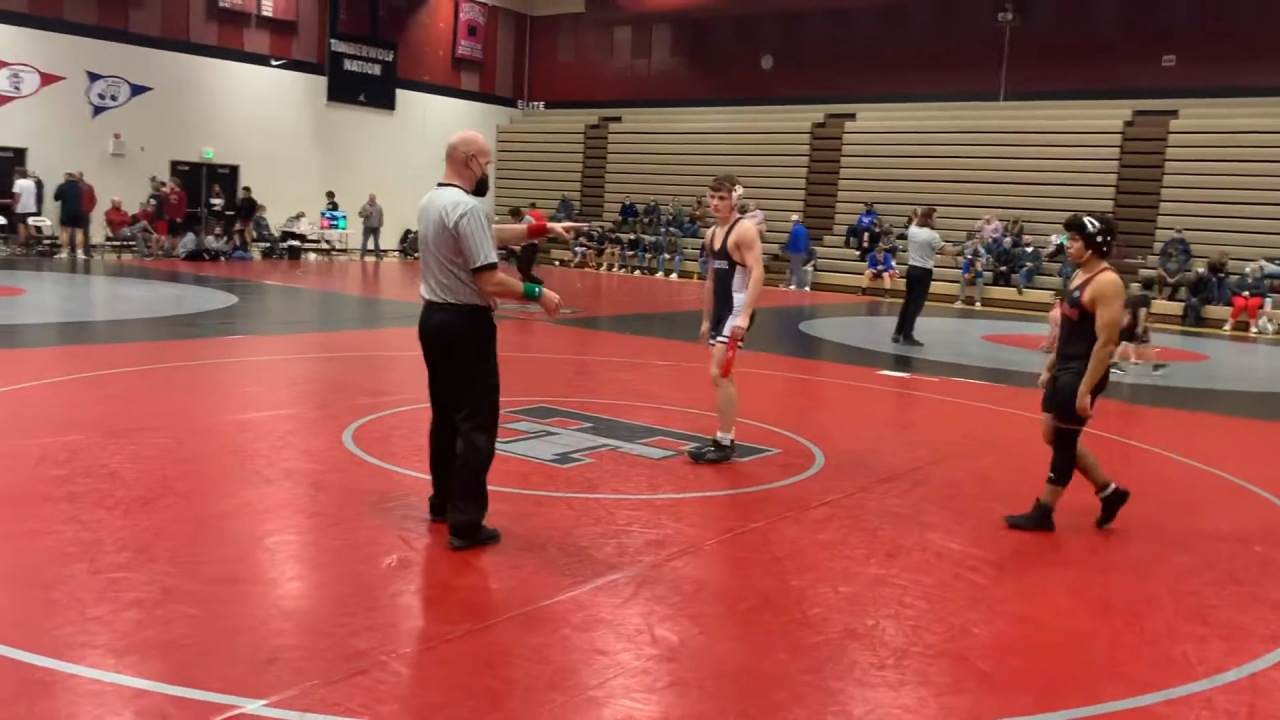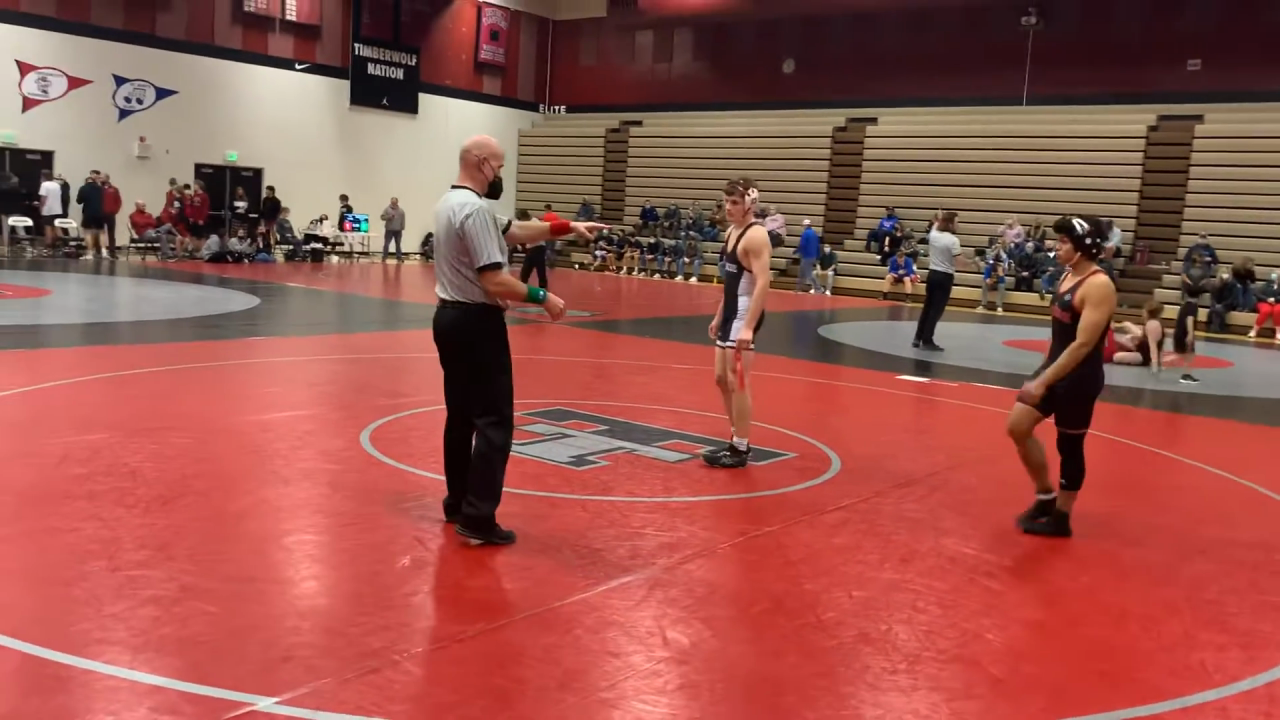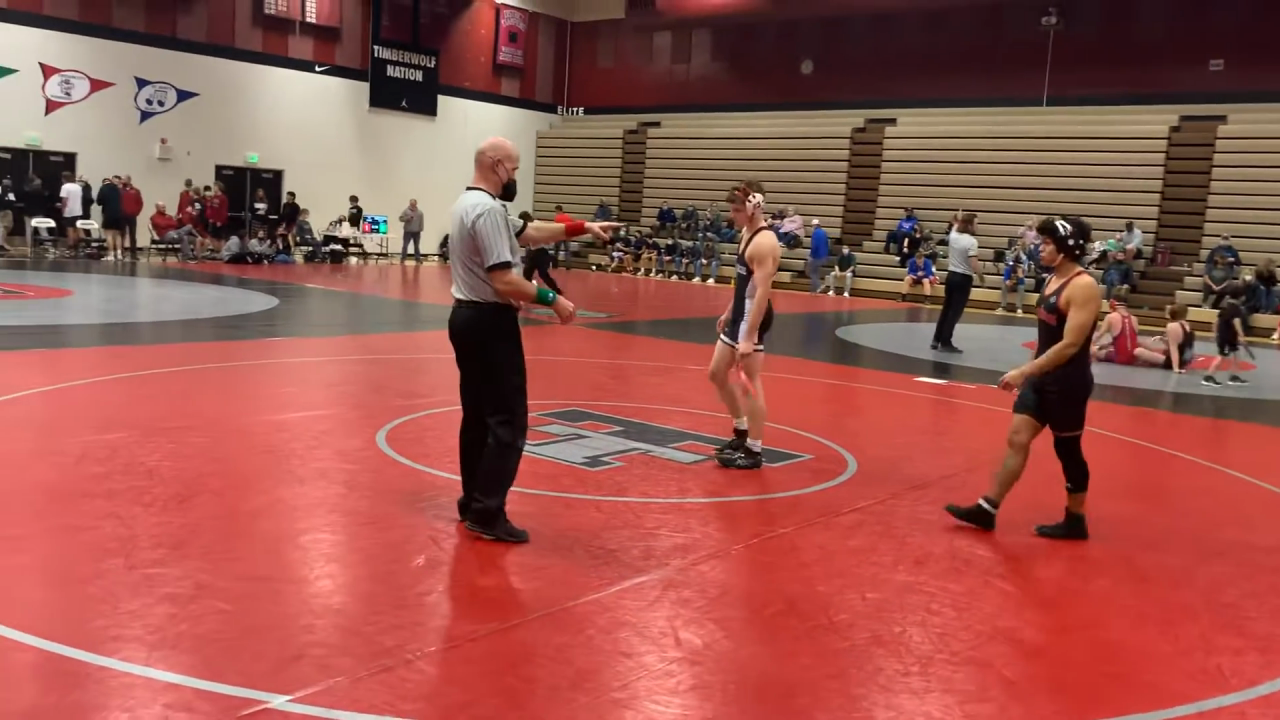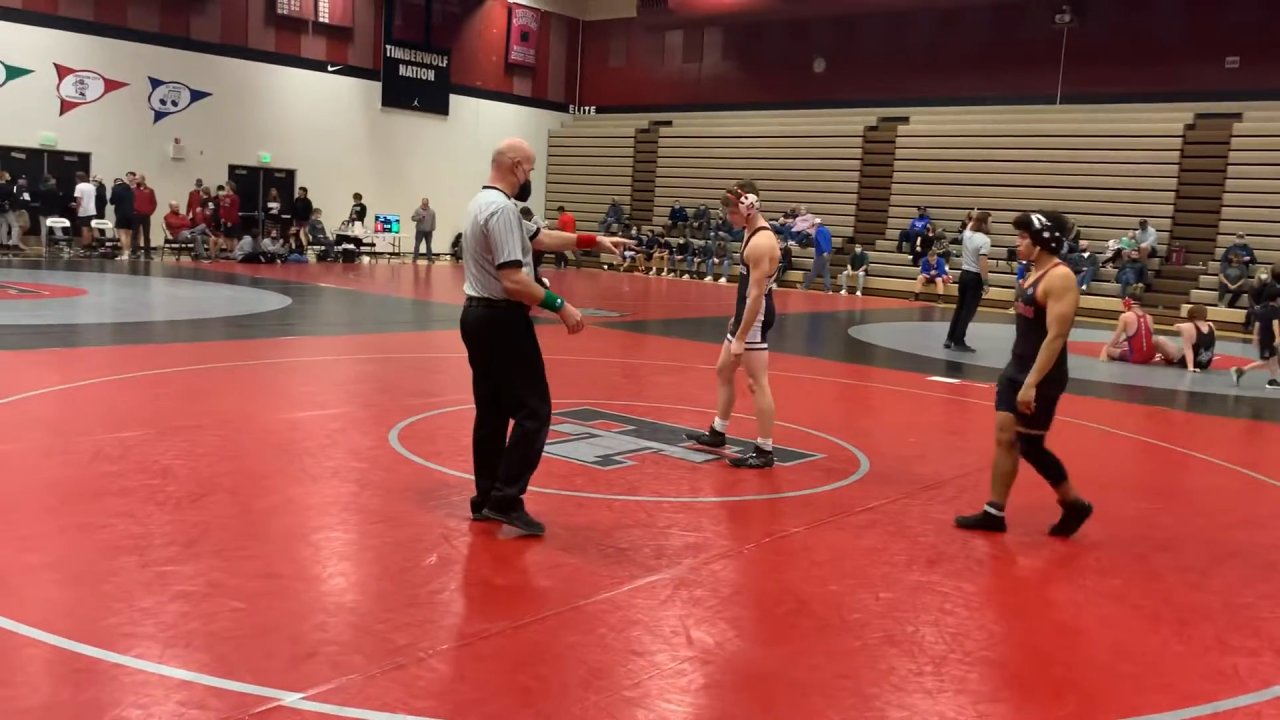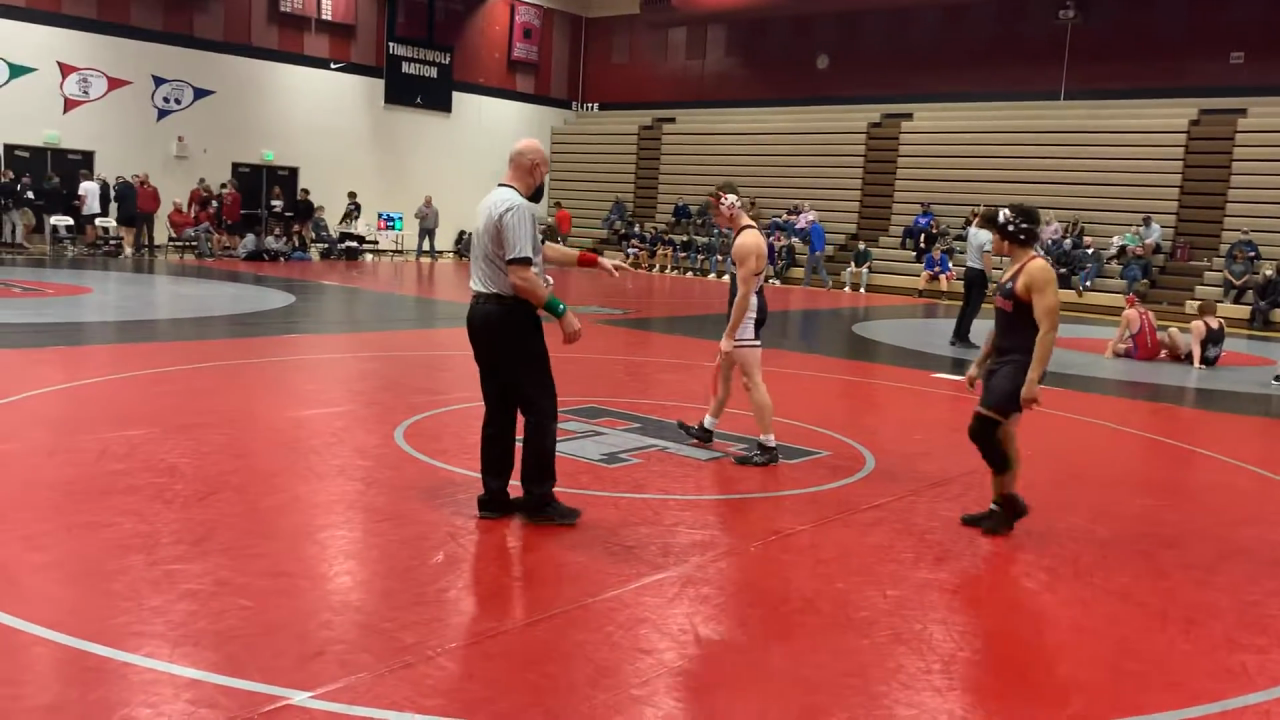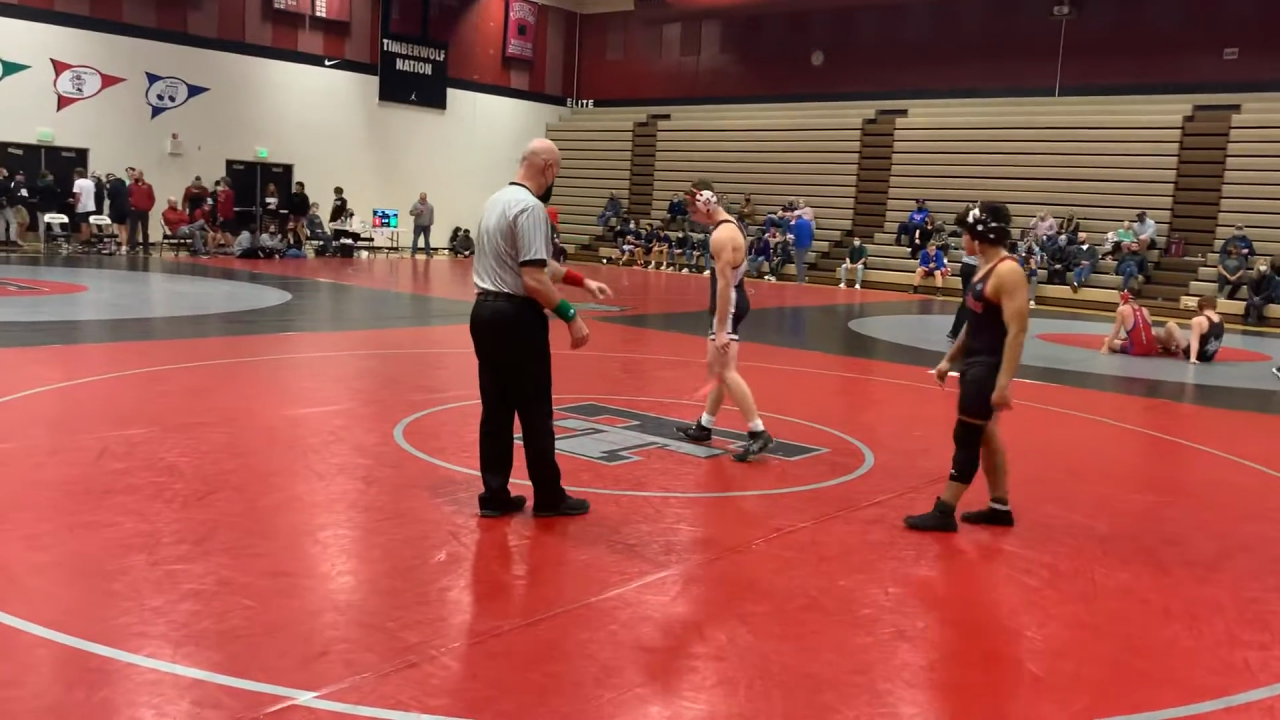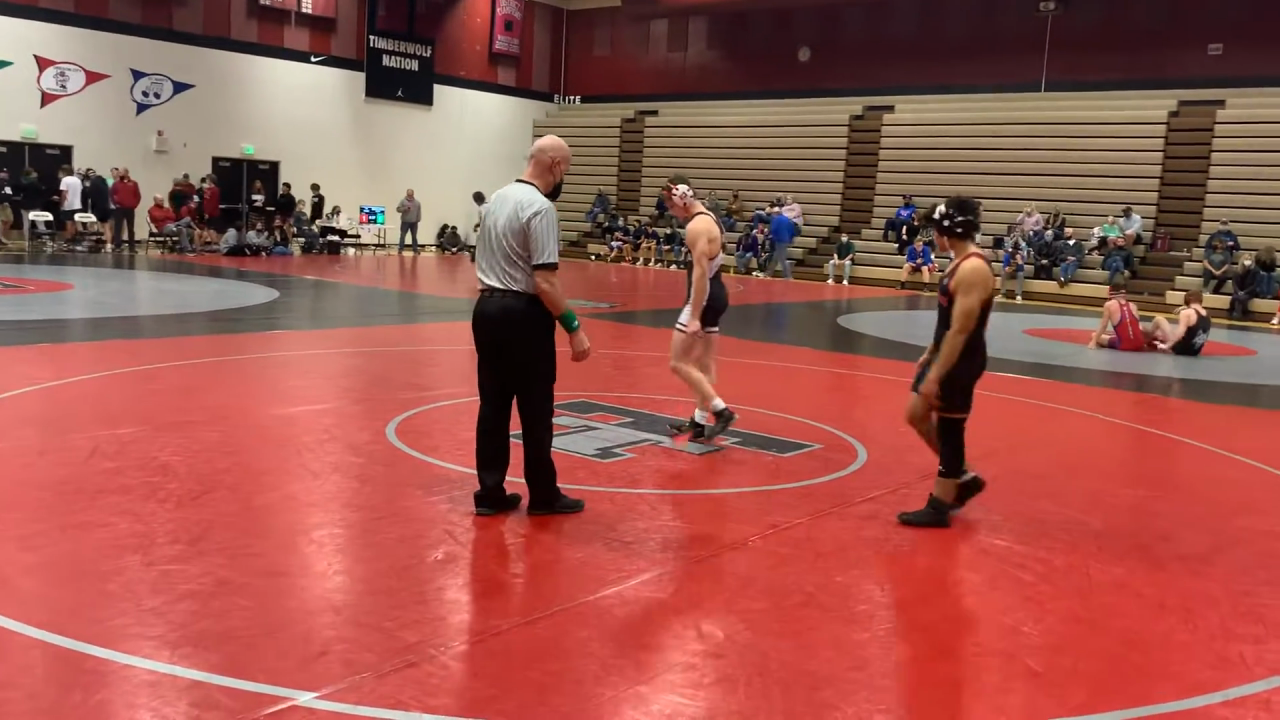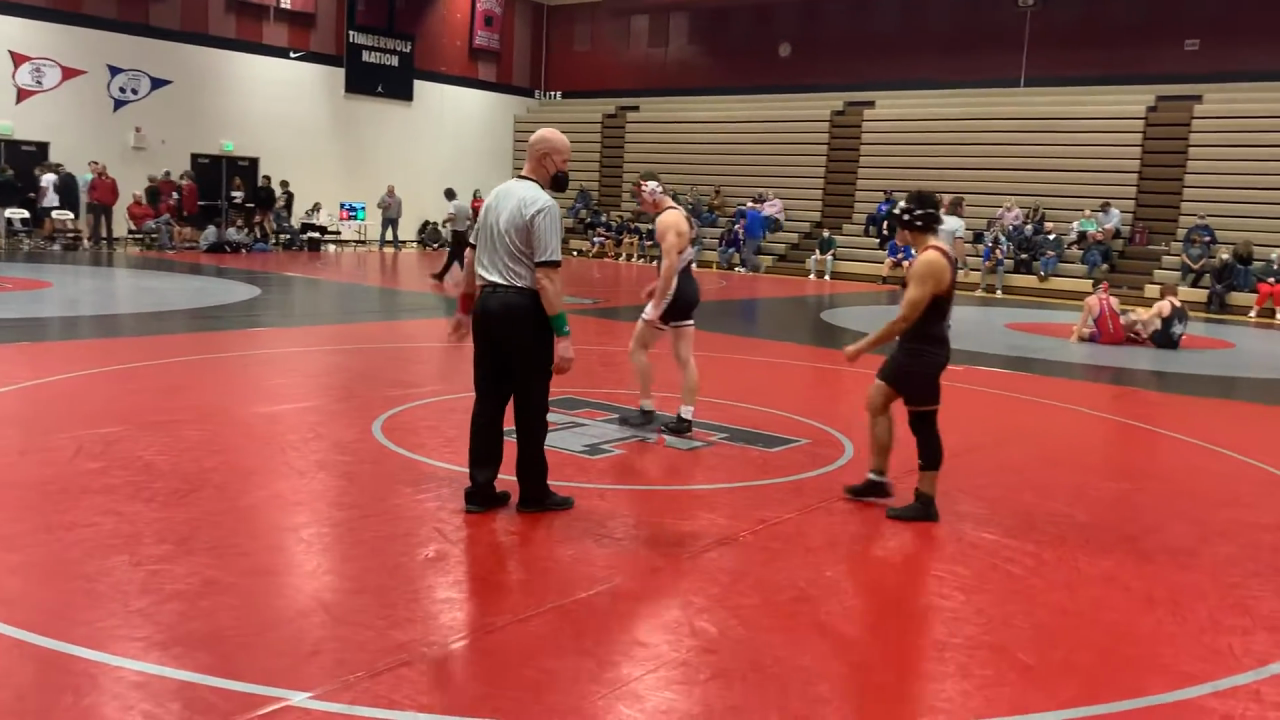
dt=0.2s
person 1, frame 1
left shoulder: (432, 202)
right shoulder: (467, 207)
left elbow: (491, 233)
right elbow: (490, 282)
left wrist: (543, 229)
right wrist: (538, 293)
left hip: (435, 318)
right hip: (465, 324)
left knee: (446, 416)
right knee: (478, 424)
left ankle: (443, 502)
right ankle: (465, 524)
person 1, frame 2
left shoulder: (450, 202)
right shoulder: (475, 209)
left elbow: (514, 231)
right elbow: (495, 282)
left wrist: (566, 227)
right wrist: (543, 298)
left hip: (450, 318)
right hip: (476, 323)
left knee: (461, 415)
right knee: (494, 421)
left ankle: (458, 502)
right ankle: (478, 517)
person 1, frame 3
left shoulder: (468, 203)
right shoulder: (488, 209)
left elbow: (529, 232)
right elbow: (504, 282)
left wrist: (582, 228)
right wrist: (553, 299)
left hip: (466, 318)
right hip: (490, 322)
left knee: (477, 415)
right knee: (508, 420)
left ankle: (474, 502)
right ankle: (487, 511)
person 1, frame 4
left shoulder: (484, 202)
right shoulder: (502, 208)
left elbow: (539, 238)
right elbow: (513, 280)
left wrist: (595, 242)
right wrist: (560, 306)
left hip: (478, 315)
right hip: (502, 320)
left knee: (490, 413)
right knee: (532, 412)
left ankle: (487, 498)
right ankle: (505, 499)
person 1, frame 5
left shoulder: (493, 201)
right shoulder: (518, 207)
left elbow: (542, 250)
right elbow: (521, 277)
left wrist: (595, 261)
right wrist: (561, 312)
left hip: (482, 312)
right hip: (510, 317)
left knee: (498, 411)
right knee: (539, 410)
left ankle: (494, 497)
right ankle: (539, 500)
person 1, frame 6
left shoulder: (497, 200)
right shoulder: (530, 207)
right elbow: (534, 279)
left wrist: (581, 281)
right wrist: (569, 316)
left hip: (485, 310)
right hip: (517, 316)
left knee: (496, 409)
right knee: (535, 412)
left ankle: (495, 494)
right ankle: (548, 496)
person 1, frame 7
left shoulder: (498, 198)
right shoulder: (540, 208)
right elbow: (545, 280)
right wrist: (573, 327)
left hip: (488, 307)
right hip: (523, 314)
left knee: (493, 406)
right knee: (536, 410)
left ankle: (490, 493)
right ankle: (542, 495)
person 1, frame 8
left shoulder: (497, 194)
right shoulder: (543, 205)
left elbow: (472, 256)
right elbow: (546, 278)
left wrist: (465, 306)
right wrist: (562, 334)
left hip: (488, 303)
right hip: (524, 309)
left knee: (489, 402)
right knee: (531, 406)
left ankle: (481, 489)
right ankle: (534, 492)
person 2, frame 1
left shoulder: (1107, 284)
right shoulder: (1080, 274)
left elbow: (1106, 343)
left wrist: (1085, 390)
right wrist: (1050, 368)
left hip: (1081, 373)
right hip: (1062, 367)
left knee: (1062, 441)
right knee: (1058, 439)
left ankle: (1044, 512)
right ankle: (1110, 492)
person 2, frame 2
left shoulder: (1098, 285)
right shoulder: (1069, 275)
left elbow: (1083, 345)
left wrist: (1043, 381)
right wrist: (1043, 372)
left hip: (1080, 378)
right hip: (1056, 370)
left knee: (1068, 446)
right knee: (1017, 427)
left ankle: (1059, 517)
right ankle: (1046, 496)
person 2, frame 3
left shoulder: (1084, 287)
right shoulder: (1055, 280)
left elbow: (1070, 344)
left wrist: (1025, 373)
right wrist: (1027, 373)
left hip: (1068, 381)
right hip: (1042, 376)
left knee: (1067, 449)
right knee: (1017, 440)
left ankle: (1075, 521)
right ankle: (986, 510)
person 2, frame 4
left shoulder: (1060, 278)
right shoulder: (1034, 274)
left elbow: (1055, 338)
left wrist: (1031, 384)
right wrist: (1012, 373)
left hip: (1040, 376)
right hip: (1018, 370)
left knee: (1030, 447)
right knee: (1005, 441)
left ankle: (1074, 505)
right ankle: (994, 512)
person 2, frame 5
left shoulder: (1037, 271)
right shoulder: (1012, 268)
left elbow: (1048, 330)
left wrist: (1033, 379)
right wrist: (979, 363)
left hip: (1020, 366)
right hip: (1002, 363)
left knee: (982, 431)
right knee: (1001, 435)
left ankle: (1009, 501)
right ankle: (1001, 506)
person 2, frame 6
left shoulder: (1008, 273)
right shoulder: (987, 267)
left elbow: (1016, 333)
left wrist: (1003, 383)
right wrist: (949, 360)
left hip: (988, 366)
right hip: (974, 363)
left knee: (967, 438)
right knee: (985, 437)
left ankle: (945, 513)
right ankle: (1000, 508)
person 2, frame 7
left shoulder: (973, 269)
right shoulder: (963, 262)
left elbow: (960, 331)
left wrist: (933, 375)
right wrist: (929, 360)
left hip: (960, 361)
right hip: (945, 355)
left knee: (948, 431)
right knee: (918, 416)
left ankle: (940, 507)
right ankle: (966, 479)
person 2, frame 8
left shoulder: (929, 261)
right shoulder: (937, 254)
left elbow: (905, 318)
left wrist: (863, 346)
left hip: (923, 352)
right hip: (914, 347)
left knee: (923, 424)
right knee: (877, 403)
left ankle: (926, 501)
right ankle: (877, 479)
person 3, frame 1
left shoulder: (745, 230)
right shoulder: (712, 233)
left elbow: (757, 273)
left wrist: (745, 316)
right wrist: (706, 319)
left hip: (736, 310)
right hip: (719, 310)
left knee: (721, 376)
right knee: (719, 377)
left ankle: (724, 445)
right ankle: (724, 438)
person 3, frame 2
left shoulder: (756, 236)
right shoulder: (731, 232)
left elbow: (762, 283)
left wrist: (748, 327)
right wrist: (719, 315)
left hip: (744, 313)
right hip: (730, 312)
left knee: (737, 382)
right knee: (722, 379)
left ankle: (739, 449)
right ankle: (739, 440)
person 3, frame 3
left shoulder: (764, 242)
right shoulder: (747, 233)
left elbow: (762, 292)
left wrist: (748, 338)
right wrist: (729, 311)
left hip: (753, 316)
right hip: (740, 313)
left knee: (751, 384)
right knee: (717, 373)
left ankle: (754, 451)
right ankle: (742, 432)
person 3, frame 4
left shoulder: (762, 242)
right shoulder: (752, 232)
left elbow: (757, 293)
left wrist: (740, 338)
right wrist: (736, 317)
left hip: (755, 315)
right hip: (746, 311)
left knee: (757, 383)
right knee: (724, 371)
left ankle: (765, 450)
right ankle: (717, 433)
person 3, frame 5
left shoulder: (746, 241)
right shoulder: (747, 231)
left elbow: (744, 291)
left wrist: (729, 336)
left hip: (747, 312)
right hip: (745, 309)
left knee: (752, 381)
right knee: (724, 371)
left ankle: (768, 447)
right ankle: (706, 428)
person 3, frame 6
left shoulder: (720, 235)
right shoulder: (729, 225)
left elbow: (724, 283)
left wrist: (721, 329)
left hip: (727, 305)
right hip: (734, 301)
left knee: (727, 373)
right knee: (716, 369)
left ankle: (758, 433)
right ankle: (704, 426)
person 3, frame 7
left shoulder: (696, 226)
right shoulder: (708, 219)
left elbow: (700, 272)
left wrist: (694, 316)
left hip: (705, 298)
right hip: (718, 295)
left knee: (678, 362)
right knee: (704, 362)
left ankle: (721, 410)
right ankle: (700, 422)
person 3, frame 8
left shoulder: (666, 220)
right shoulder: (680, 214)
left elbow: (670, 264)
left wrist: (656, 304)
right wrist: (660, 285)
left hip: (674, 293)
right hip: (689, 289)
left knee: (638, 349)
right knee: (684, 357)
left ankle: (646, 408)
right ankle: (685, 418)
